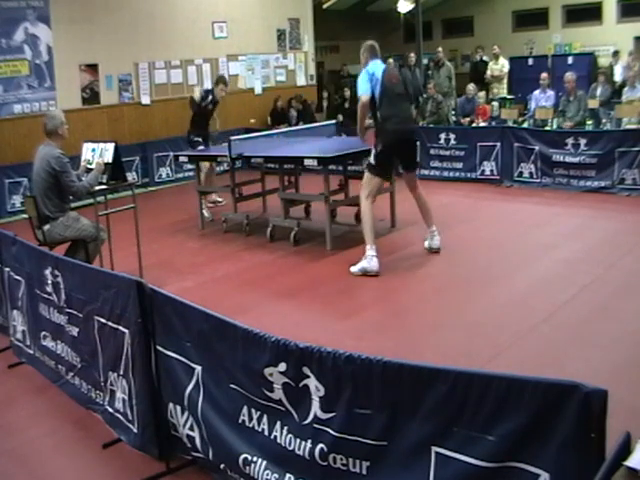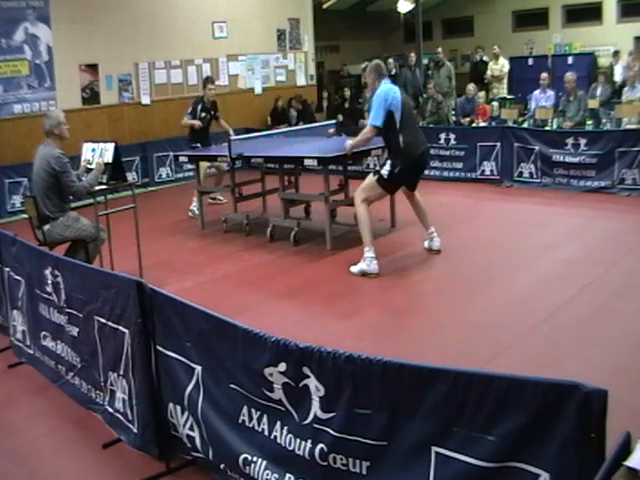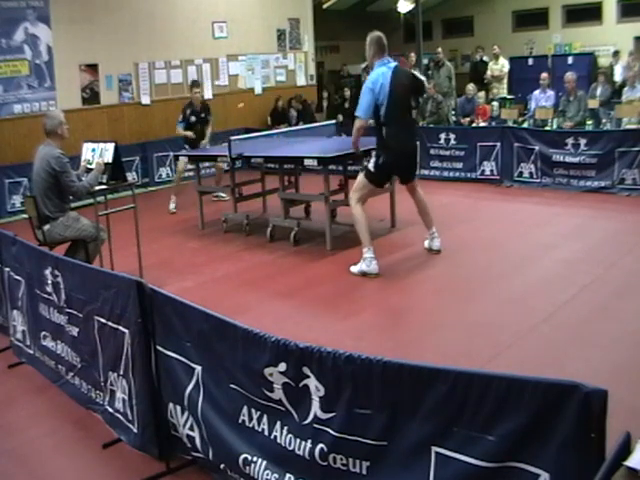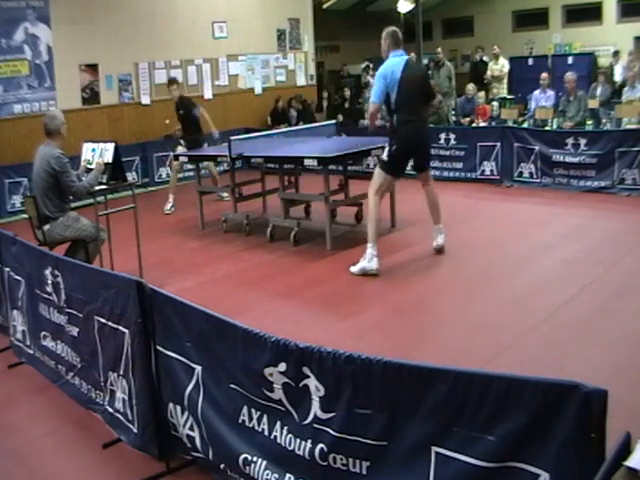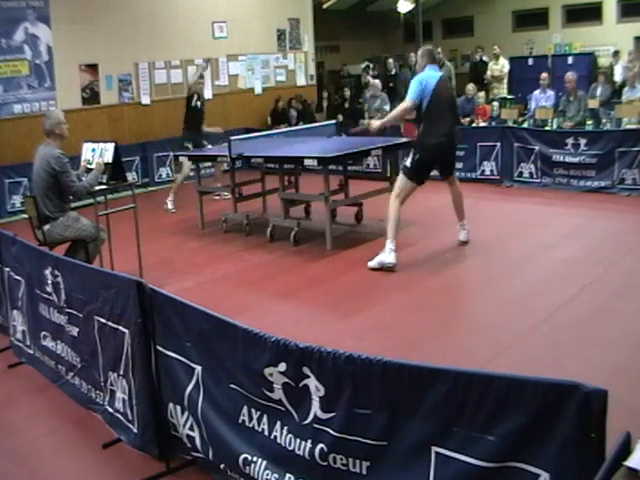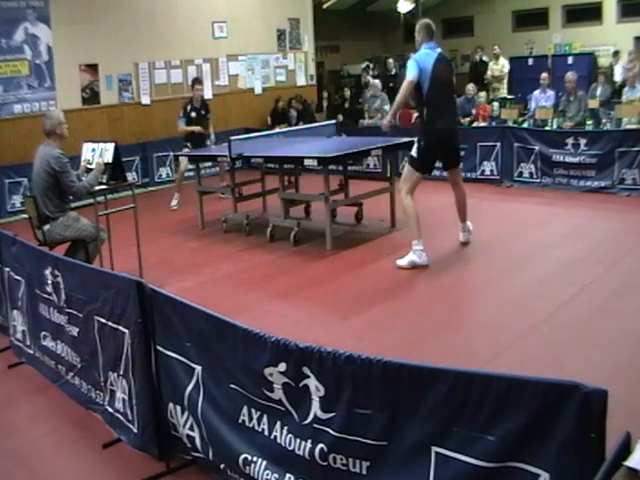
dt=0.4s
person 1, frame 1
left shoulder: (367, 73)
right shoulder: (397, 73)
left elbow: (364, 101)
left wrist: (361, 130)
left hip: (389, 136)
right hip: (408, 133)
left knee: (366, 195)
right knee: (413, 187)
left ankle: (370, 257)
right ankle: (433, 236)
person 1, frame 2
left shoulder: (382, 95)
right shoulder: (397, 91)
left elbow: (371, 132)
left wrist: (351, 144)
left hip: (404, 157)
right hip: (420, 154)
left knee: (361, 198)
right knee: (410, 193)
left ankle: (369, 259)
right ankle: (433, 238)
person 1, frame 3
left shoulder: (372, 81)
right shoulder: (404, 73)
left elbow: (361, 123)
right elbow: (424, 88)
left wrist: (355, 142)
left hip: (388, 150)
right hip: (409, 145)
left knee: (356, 198)
right knee: (413, 190)
left ankle: (369, 259)
right ankle: (433, 238)
person 1, frame 4
left shoulder: (386, 69)
right shoulder: (418, 68)
left elbow: (373, 109)
right elbow: (430, 101)
left wrist: (371, 122)
left hip: (401, 139)
right hip: (422, 135)
left knee: (375, 194)
right knee: (427, 183)
left ankle: (371, 256)
right ankle: (439, 236)
person 1, frame 5
left shoulder: (421, 79)
right shoulder: (446, 83)
left elbow: (407, 106)
left wrist: (380, 122)
left hip: (427, 146)
right hip: (448, 144)
left knee: (396, 197)
right knee: (452, 182)
left ankle: (389, 252)
right ankle: (463, 229)
person 1, frame 6
left shoulder: (418, 59)
right shoulder: (445, 60)
left elbow: (409, 83)
left wrist: (391, 115)
left hip: (431, 133)
right hip: (450, 130)
left knee: (405, 190)
right knee: (456, 181)
left ankle: (418, 251)
right ankle: (465, 229)
person 2, frame 1
left shoulder: (43, 151)
right shoulder: (56, 156)
right elbow: (77, 191)
left wrist: (81, 171)
right wrist: (96, 172)
left hip: (45, 221)
right hip: (54, 224)
left knee: (88, 230)
right knee: (98, 233)
person 2, frame 2
left shoulder: (43, 150)
right shoulder: (56, 156)
right elbow: (77, 192)
left wrist: (81, 171)
right wrist: (96, 172)
left hip: (45, 221)
right hip: (54, 225)
left knee: (88, 230)
right knee: (98, 233)
person 2, frame 3
left shoulder: (43, 151)
right shoulder: (56, 156)
right elbow: (77, 191)
left wrist: (81, 171)
right wrist: (96, 172)
left hip: (45, 221)
right hip: (54, 224)
left knee: (88, 230)
right knee: (98, 233)
person 2, frame 4
left shoulder: (43, 151)
right shoulder: (56, 156)
right elbow: (77, 191)
left wrist: (81, 171)
right wrist: (96, 172)
left hip: (45, 221)
right hip: (54, 224)
left knee: (88, 230)
right knee: (98, 233)
person 2, frame 5
left shoulder: (43, 151)
right shoulder: (56, 156)
right elbow: (77, 191)
left wrist: (81, 171)
right wrist: (96, 172)
left hip: (45, 220)
right hip: (54, 224)
left knee: (88, 230)
right knee: (98, 233)
person 2, frame 6
left shoulder: (43, 151)
right shoulder: (56, 156)
right elbow: (77, 191)
left wrist: (81, 171)
right wrist: (96, 172)
left hip: (45, 221)
right hip: (54, 225)
left knee: (88, 230)
right knee: (98, 233)
person 3, frame 1
left shoulder: (216, 99)
right shoulder: (207, 94)
right elbow: (197, 91)
left wrist: (216, 120)
right wrist: (197, 96)
left hip: (205, 134)
right hip: (195, 135)
left knee: (212, 165)
right knee: (205, 166)
left ankle: (211, 196)
right ankle: (203, 206)
person 3, frame 2
left shoulder: (214, 104)
right shoulder: (197, 104)
left elbow: (219, 120)
right elbow: (183, 122)
left wrist: (229, 130)
right wrist: (194, 122)
left hip: (206, 141)
right hip: (195, 142)
left knee: (221, 167)
right knee: (203, 167)
left ankle: (214, 195)
right ankle: (194, 204)
person 3, frame 3
left shoulder: (205, 106)
right shoulder: (186, 110)
right elbow: (178, 131)
left wrist: (206, 139)
right wrist: (186, 133)
left hip: (202, 143)
right hip: (188, 144)
left knee: (220, 166)
right knee: (180, 169)
left ankle: (216, 192)
right ankle: (173, 200)
person 3, frame 4
left shoulder: (186, 101)
right shoulder: (177, 104)
left elbow: (202, 112)
left wrist: (212, 128)
right wrist: (178, 130)
left hip: (198, 138)
right hip: (186, 139)
left knee: (212, 170)
right knee: (175, 165)
right ankle: (171, 200)
person 3, frame 5
left shoulder: (201, 102)
right shoulder: (193, 97)
right elbow: (191, 85)
left wrist: (213, 129)
right wrist: (201, 69)
left hip: (199, 139)
right hip: (188, 139)
right knee: (185, 171)
right ankle: (170, 199)
person 3, frame 6
left shoulder: (205, 105)
right shoulder: (187, 106)
right elbow: (180, 129)
left wrist: (211, 133)
right wrist: (193, 128)
left hip: (203, 141)
right hip: (190, 142)
right knee: (182, 169)
right ankle: (176, 196)
